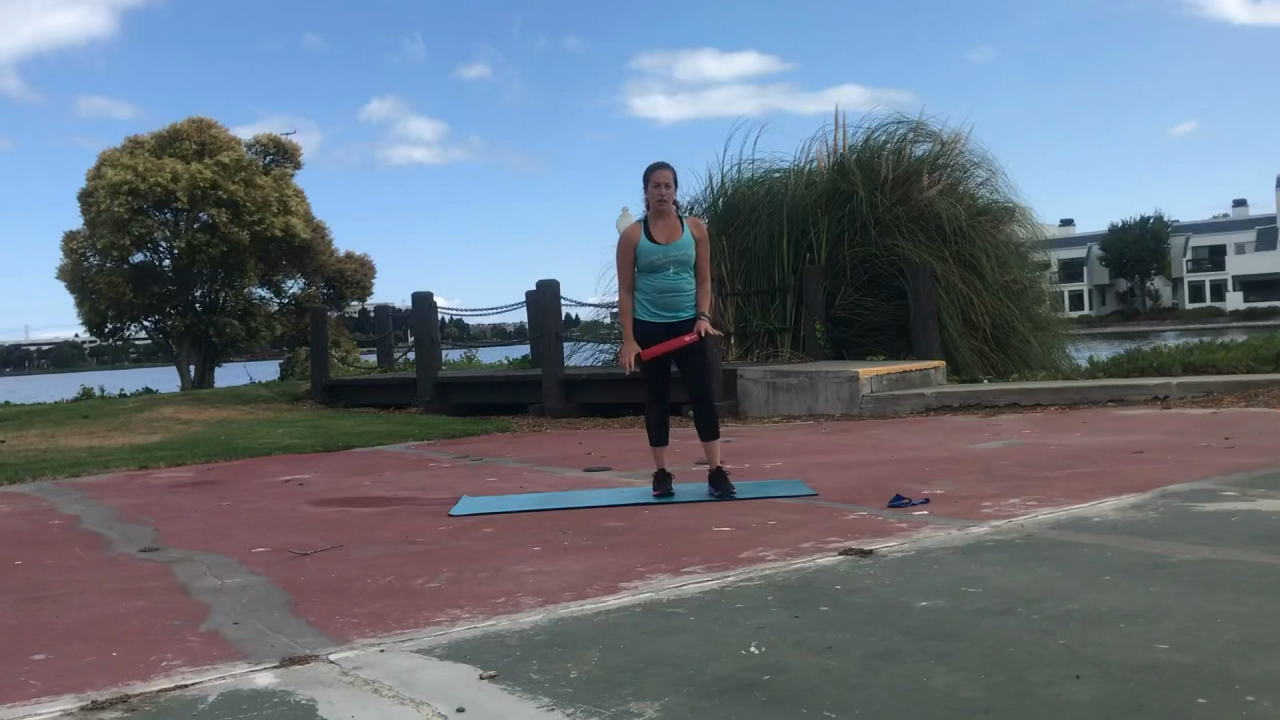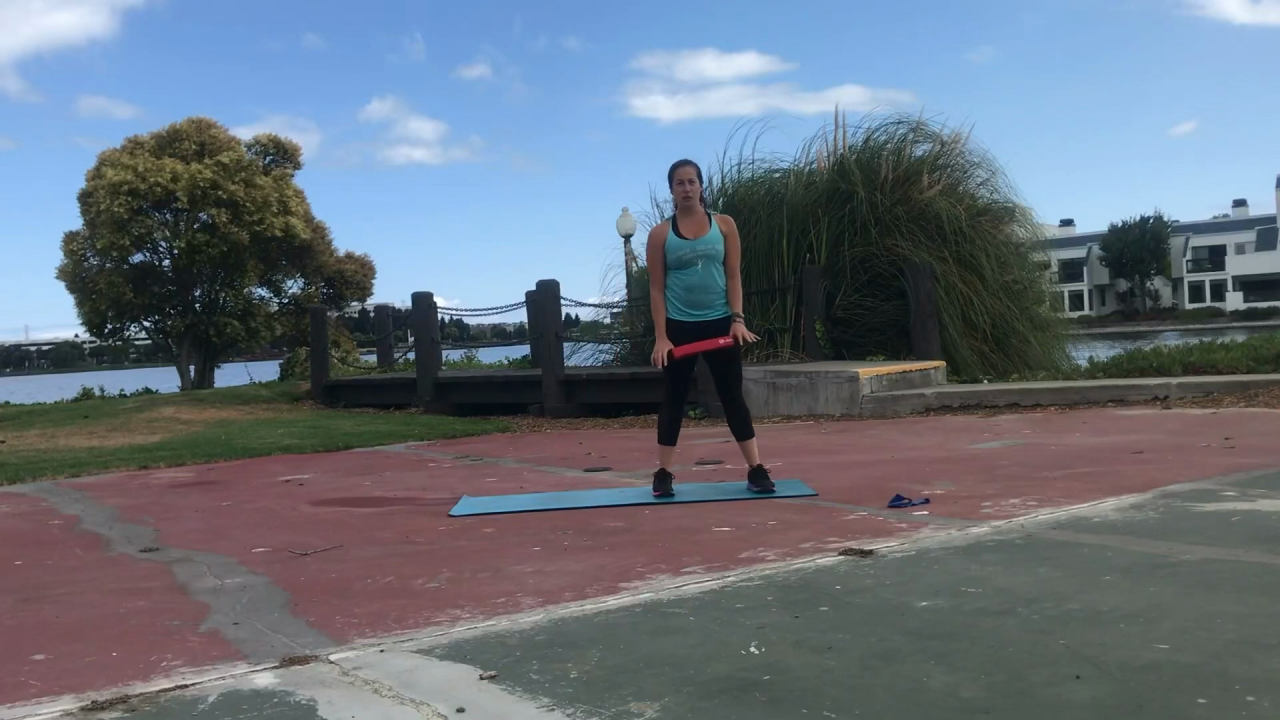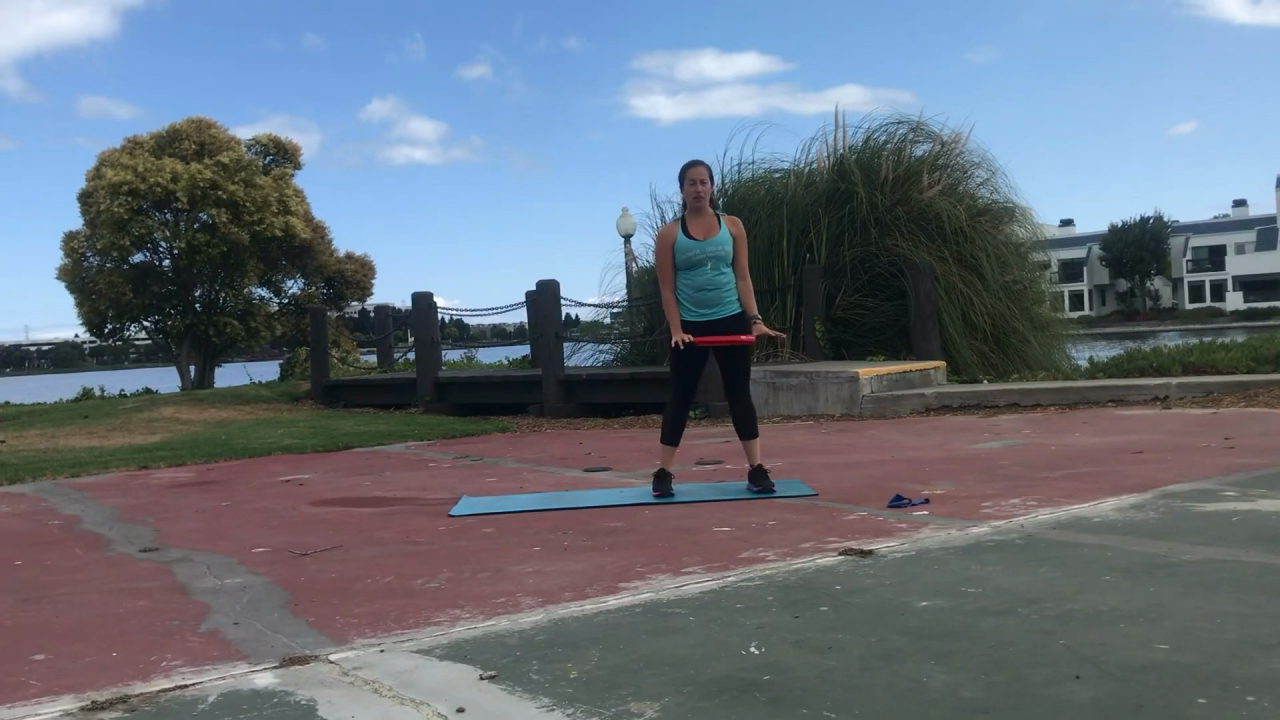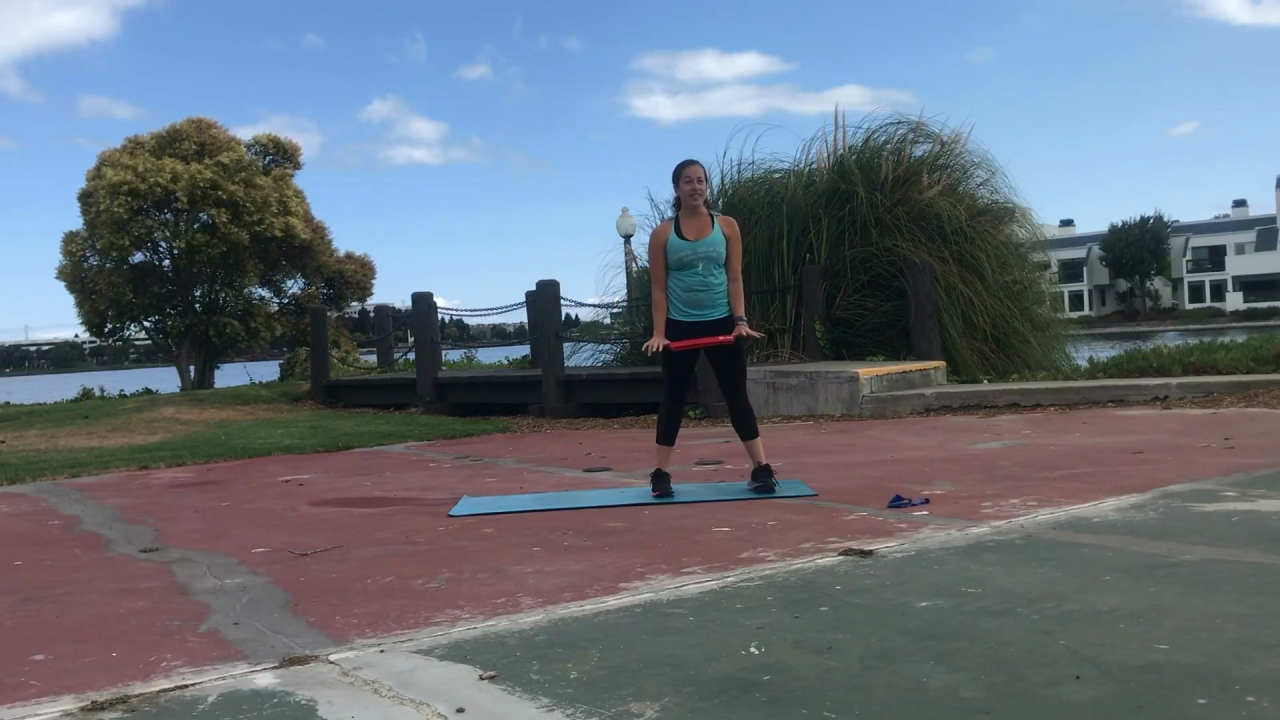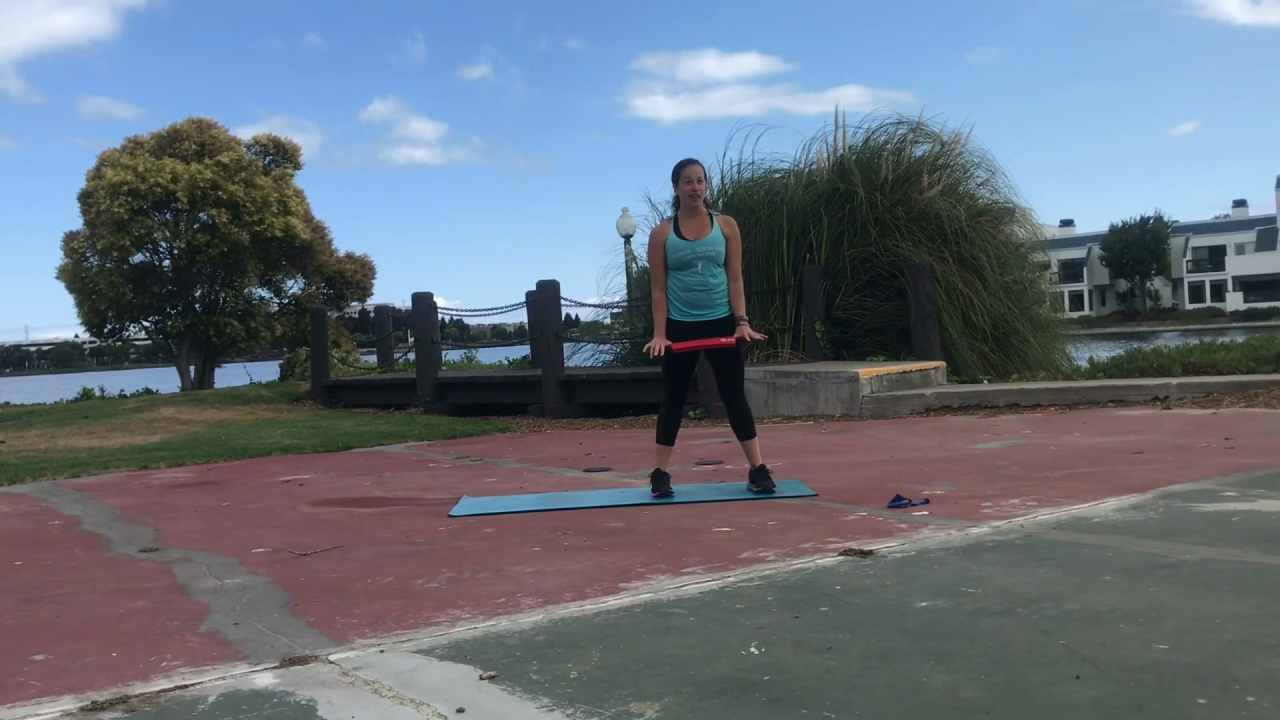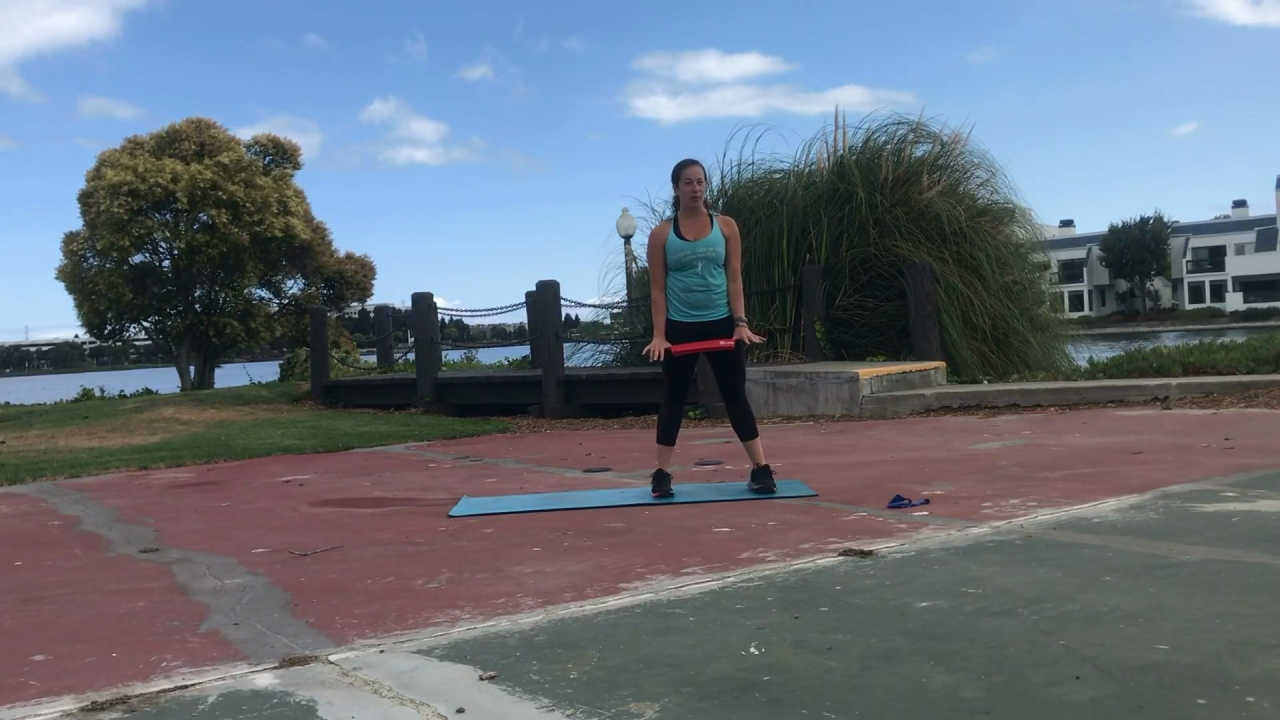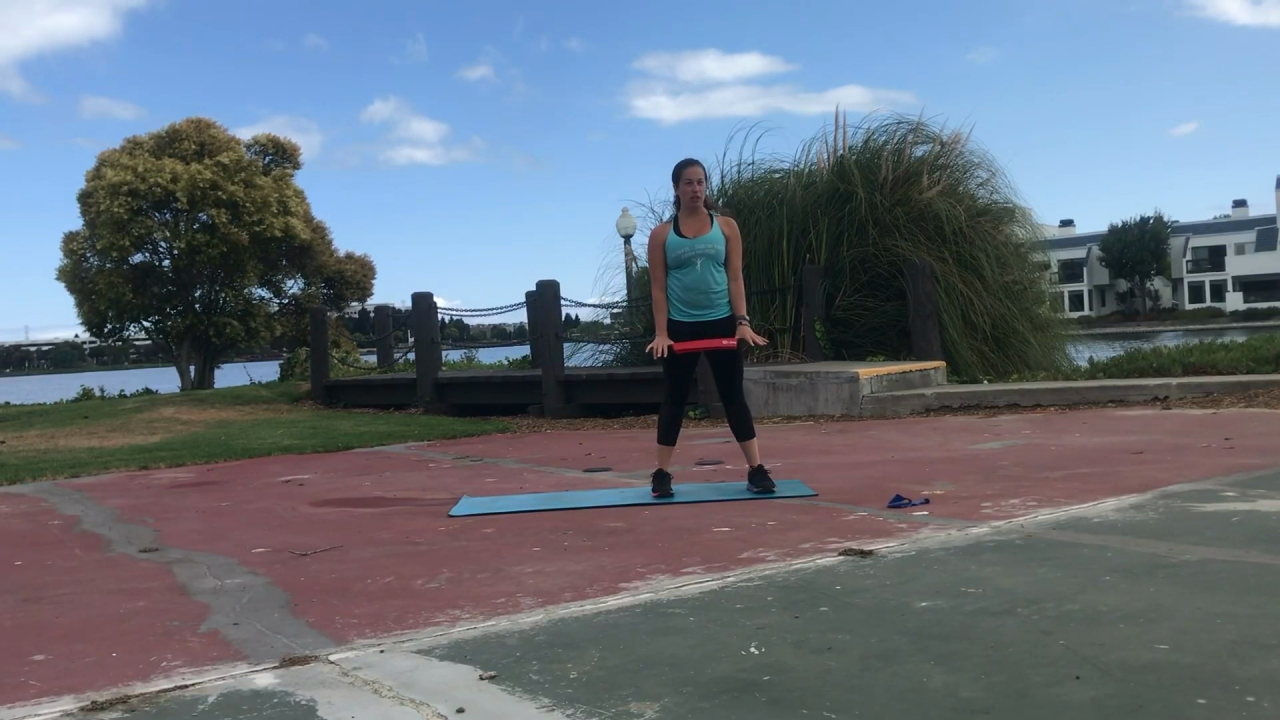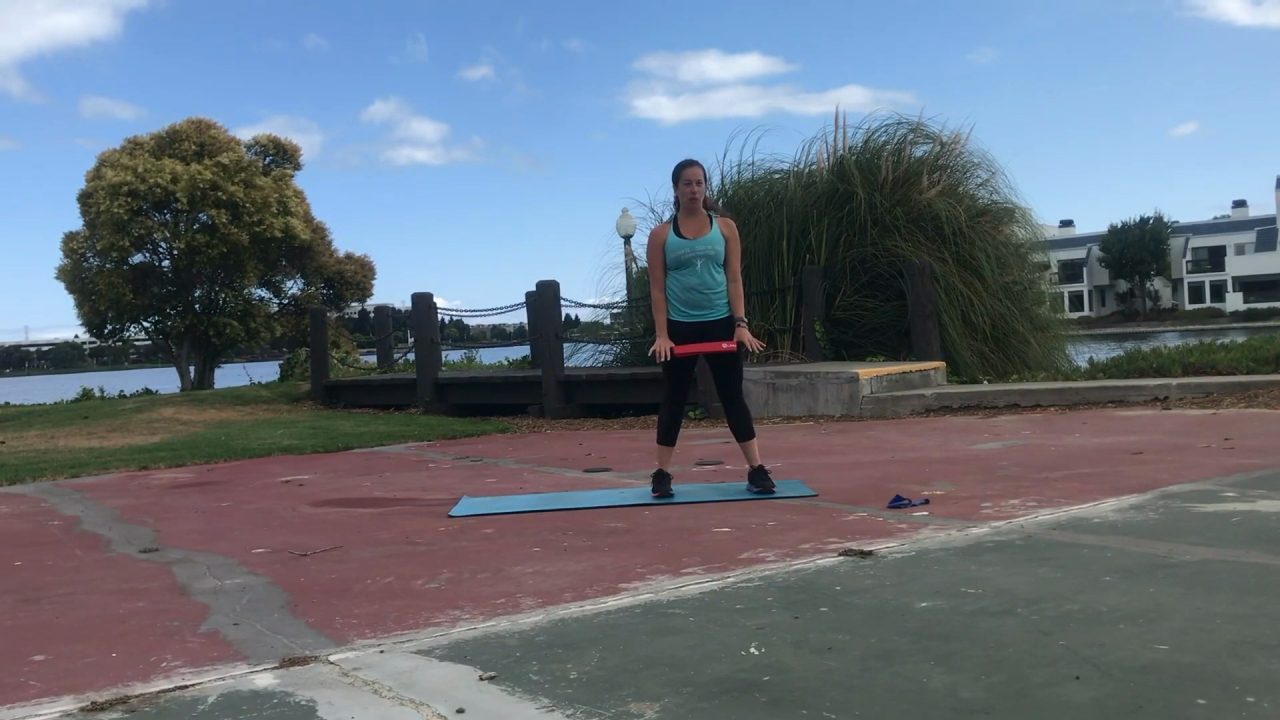
dt=0.5s
person 1, frame 1
left shoulder: (696, 229)
right shoulder: (632, 235)
left elbow: (704, 280)
right elbow: (626, 290)
left wrist: (703, 316)
right wrist: (628, 338)
left hip: (688, 323)
right hip: (649, 327)
left knee: (703, 394)
right knee: (657, 398)
left ankle: (716, 473)
right ankle: (662, 474)
person 1, frame 2
left shoulder: (724, 225)
right shoulder: (660, 234)
left elbow: (733, 277)
right elbow: (656, 289)
left wrist: (737, 319)
right wrist: (661, 335)
left hip: (719, 323)
right hip: (679, 327)
left knee: (733, 395)
right knee: (674, 398)
left ankle: (756, 469)
right ankle: (664, 473)
person 1, frame 3
left shoulder: (732, 226)
right shoulder: (669, 234)
left elbow: (743, 277)
right elbow: (667, 289)
left wrist: (755, 319)
right wrist: (676, 329)
left hip: (730, 321)
right hip: (691, 326)
left knee: (739, 394)
right knee: (680, 397)
left ankle: (756, 469)
right ankle: (663, 473)
person 1, frame 4
left shoulder: (727, 226)
right shoulder: (663, 233)
left elbow: (734, 279)
right elbow: (659, 287)
left wrist: (740, 321)
right wrist: (659, 332)
left hip: (721, 322)
right hip: (680, 326)
left knee: (736, 394)
right knee: (674, 398)
left ankle: (761, 468)
right ankle: (660, 473)
person 1, frame 5
left shoulder: (726, 226)
right shoulder: (662, 233)
left elbow: (735, 278)
right elbow: (658, 288)
left wrist: (742, 321)
right wrist: (659, 333)
left hip: (721, 322)
right hip: (680, 326)
left knee: (734, 395)
right knee: (673, 398)
left ankle: (758, 469)
right ankle: (660, 473)
person 1, frame 6
left shoulder: (726, 226)
right shoulder: (661, 233)
left elbow: (734, 280)
right elbow: (657, 288)
left wrist: (740, 323)
right wrist: (659, 334)
left hip: (720, 323)
right hip: (679, 326)
left knee: (735, 395)
right knee: (674, 398)
left ankle: (761, 469)
right ankle: (661, 474)
person 1, frame 7
left shoulder: (726, 226)
right shoulder: (662, 233)
left elbow: (735, 278)
right elbow: (658, 287)
left wrist: (743, 322)
right wrist: (661, 332)
left hip: (722, 322)
right hip: (680, 326)
left knee: (733, 396)
right knee: (675, 398)
left ankle: (756, 470)
right ankle: (662, 474)
person 1, frame 8
left shoulder: (725, 227)
right shoulder: (661, 234)
left elbow: (734, 279)
right elbow: (657, 288)
left wrist: (741, 323)
right wrist: (662, 334)
left hip: (720, 323)
right hip: (679, 326)
left knee: (733, 396)
right knee: (674, 399)
left ankle: (756, 470)
right ankle: (662, 474)
